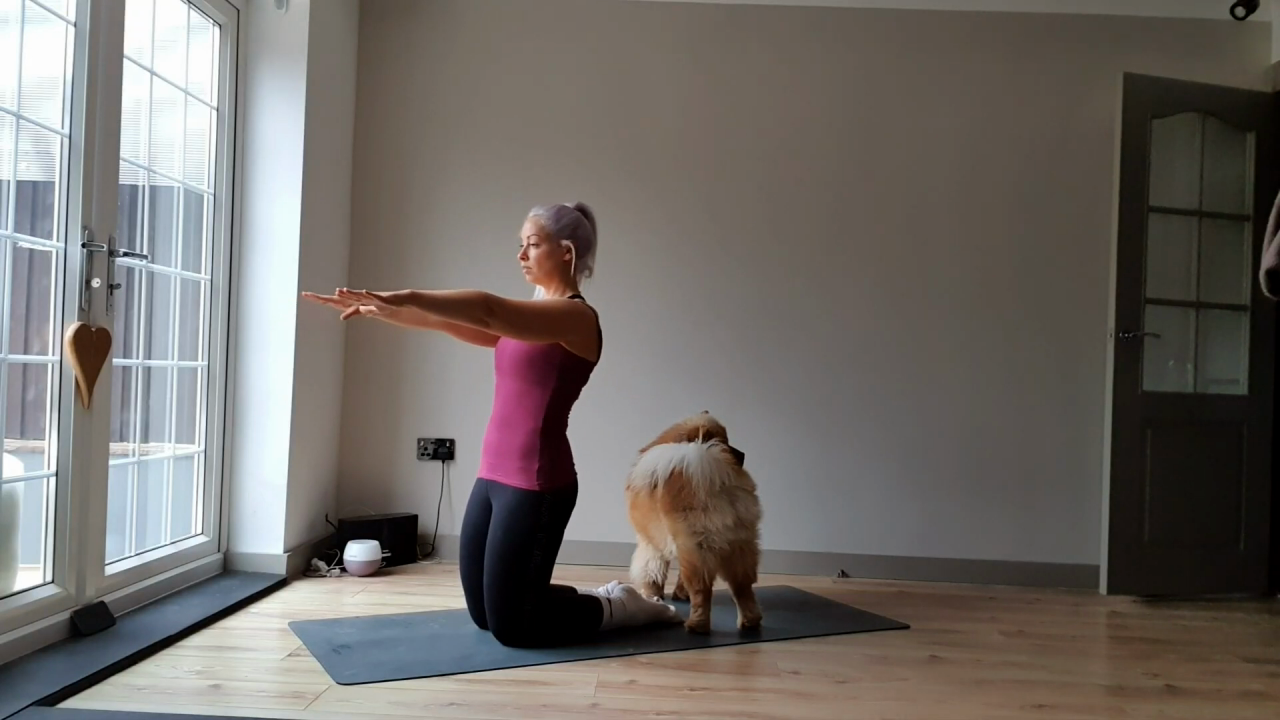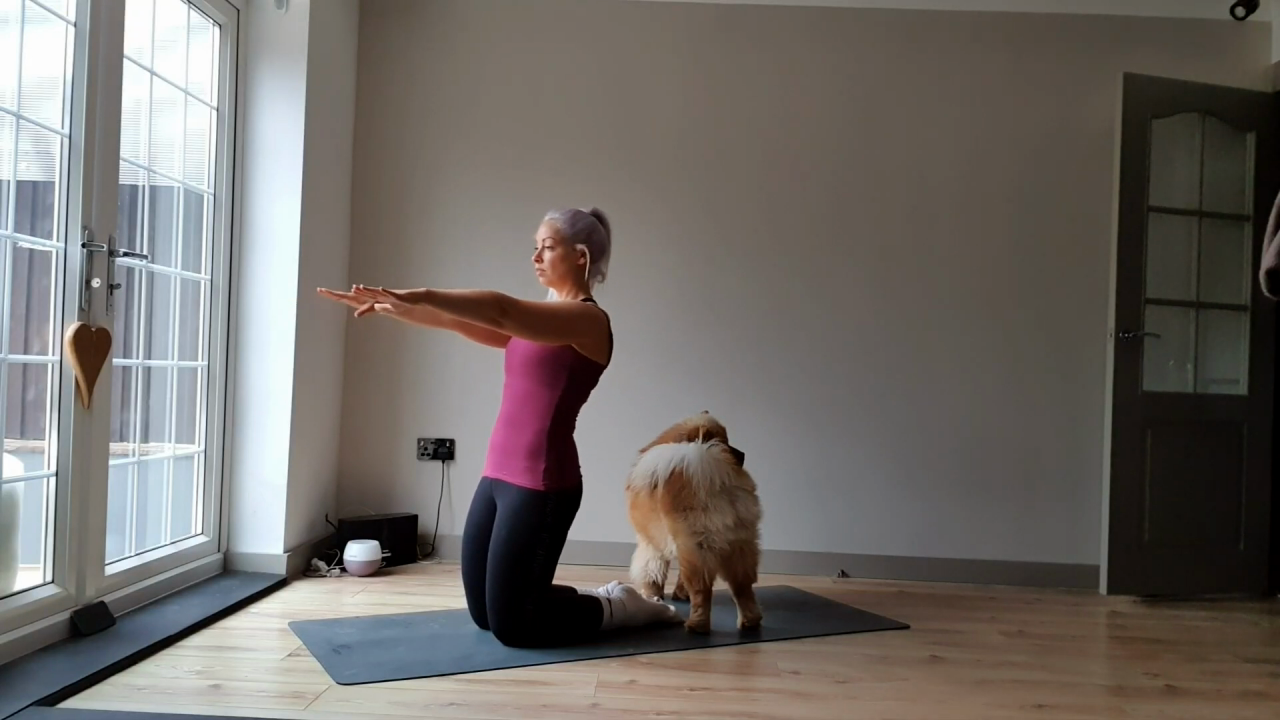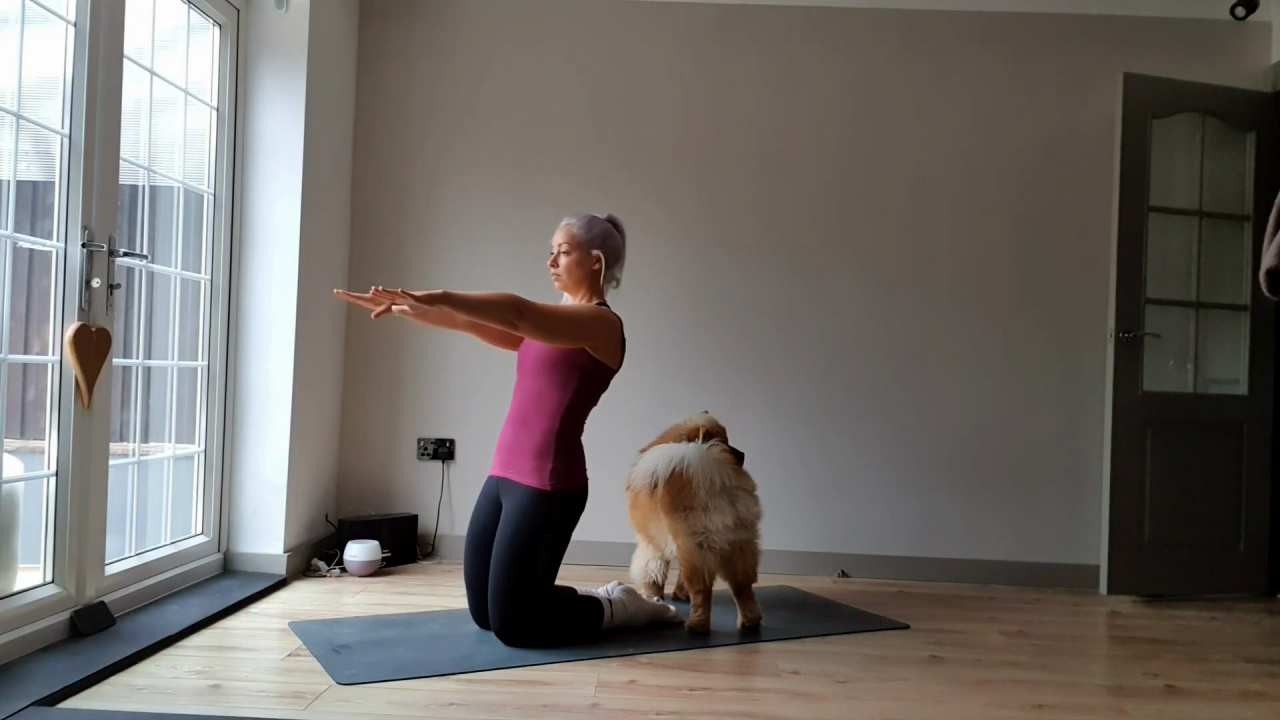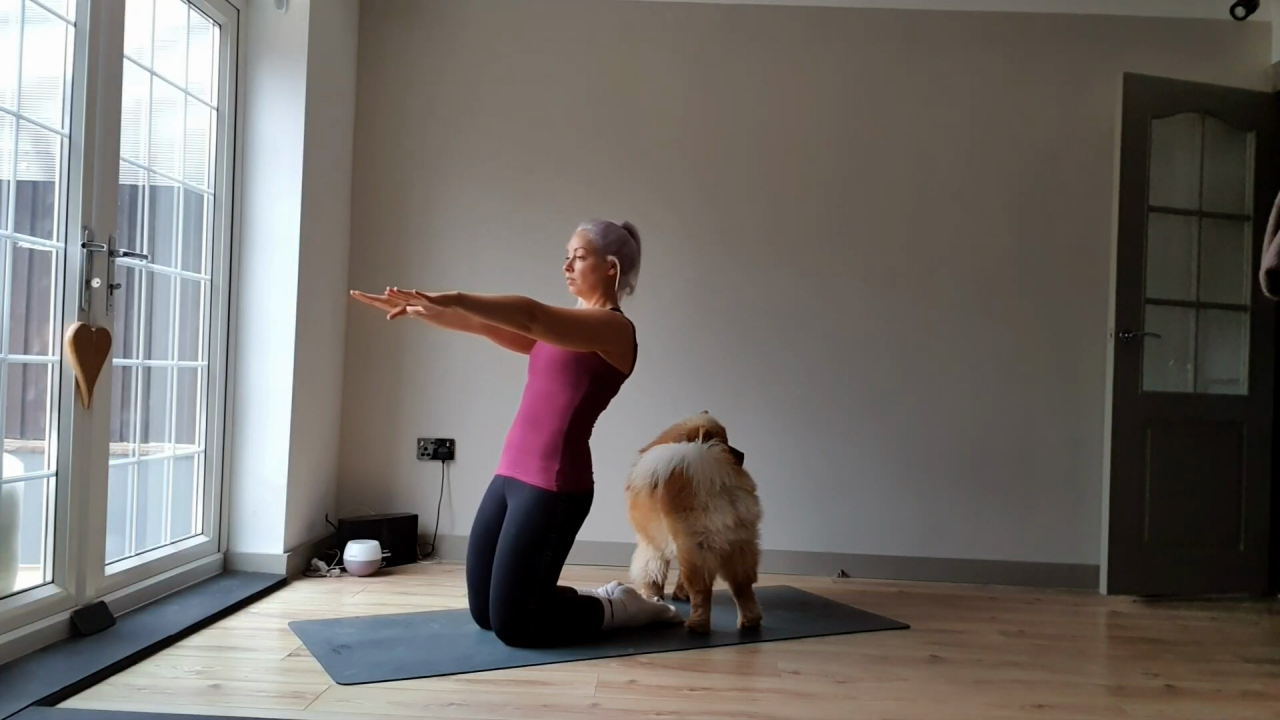
dt=0.3s
person 1, frame 1
left shoulder: (577, 318)
right shoulder: (525, 319)
left elbow: (487, 310)
right elbow: (449, 322)
left wrist: (407, 296)
right wrist: (377, 308)
left hip: (537, 485)
right hip: (495, 478)
left knee: (511, 625)
right knee: (483, 613)
left ankle: (620, 607)
right ankle: (602, 597)
person 1, frame 2
left shoulder: (588, 320)
right shoulder: (535, 322)
left elbow: (501, 310)
right elbow: (459, 321)
left wrist: (422, 294)
right wrist: (388, 306)
left hip: (542, 484)
right hip: (499, 476)
left knee: (512, 625)
right knee: (483, 612)
left ankle: (618, 607)
right ankle: (602, 597)
person 1, frame 3
left shoulder: (601, 324)
right shoulder: (549, 326)
left elbow: (515, 312)
right elbow: (473, 323)
left wrist: (437, 297)
right wrist: (404, 307)
left hip: (548, 485)
right hip: (505, 476)
left knee: (513, 624)
right knee: (483, 612)
left ankle: (621, 608)
right ankle: (601, 598)
person 1, frame 4
left shoulder: (615, 328)
right shoulder: (560, 330)
left elbow: (529, 315)
right elbow: (487, 326)
left wrist: (453, 297)
right wrist: (420, 309)
left hip: (554, 484)
right hip: (512, 474)
left knee: (513, 624)
right knee: (483, 612)
left ankle: (619, 607)
right ankle: (602, 597)
